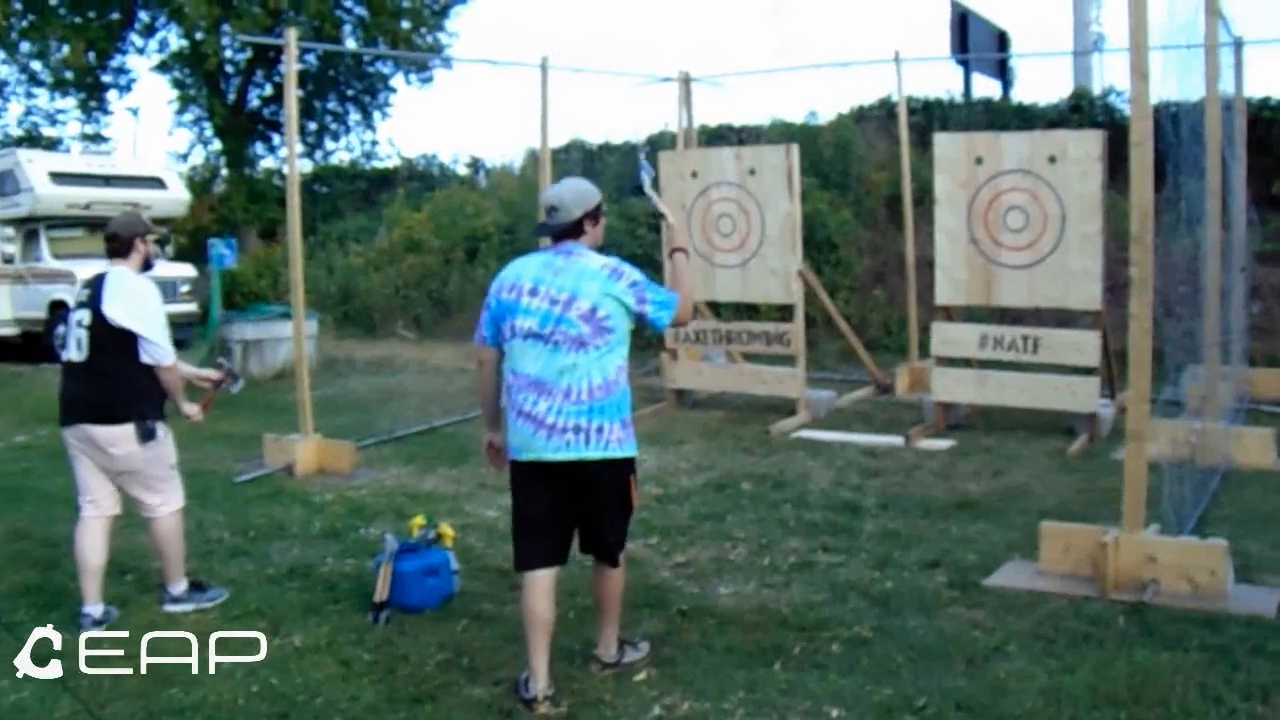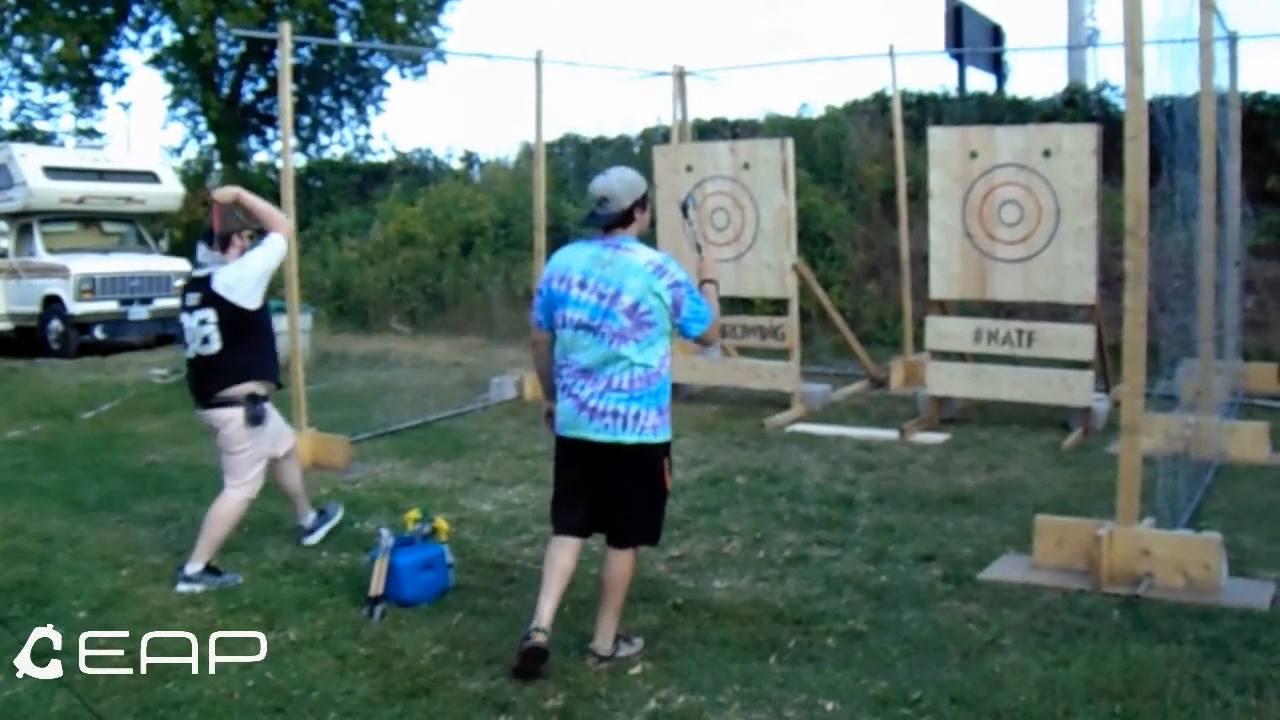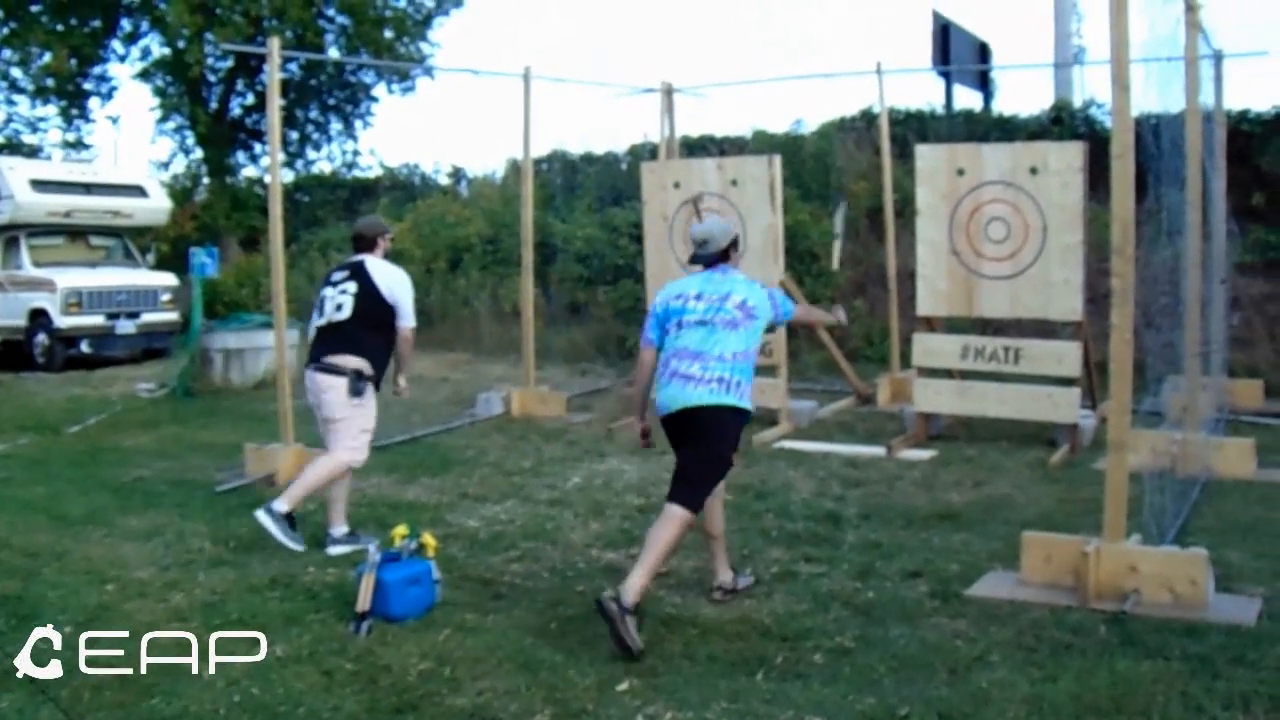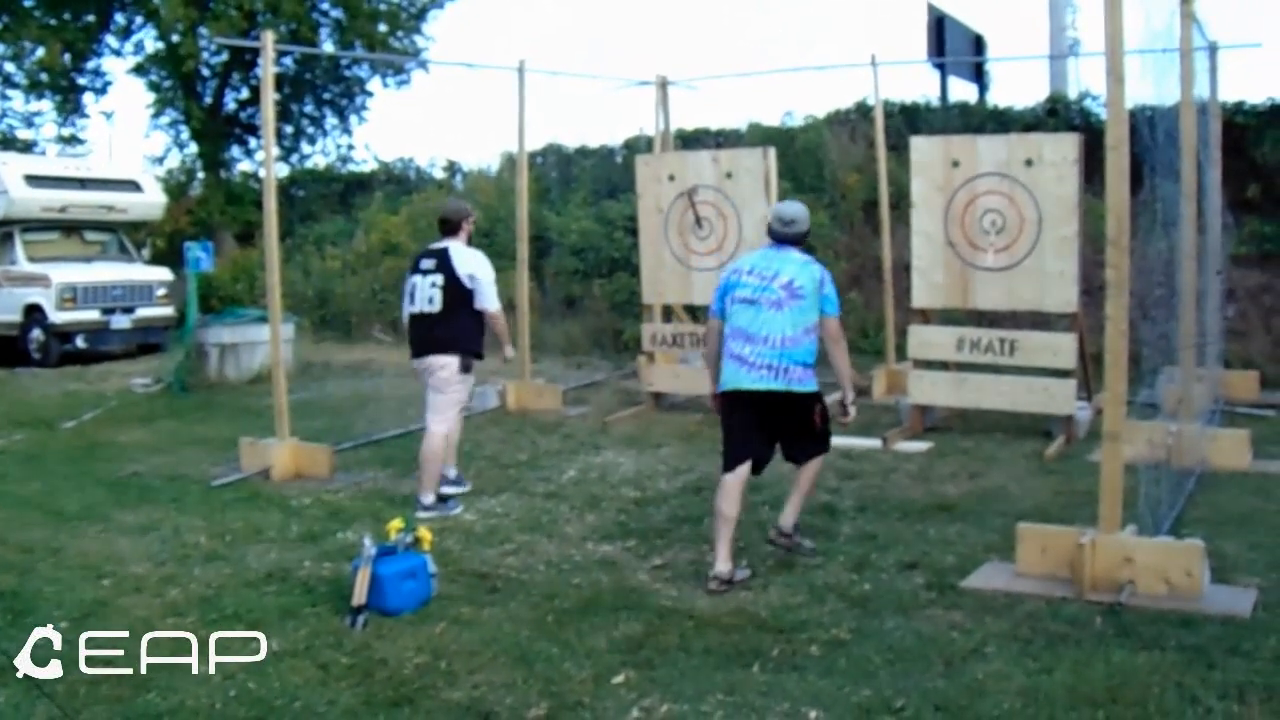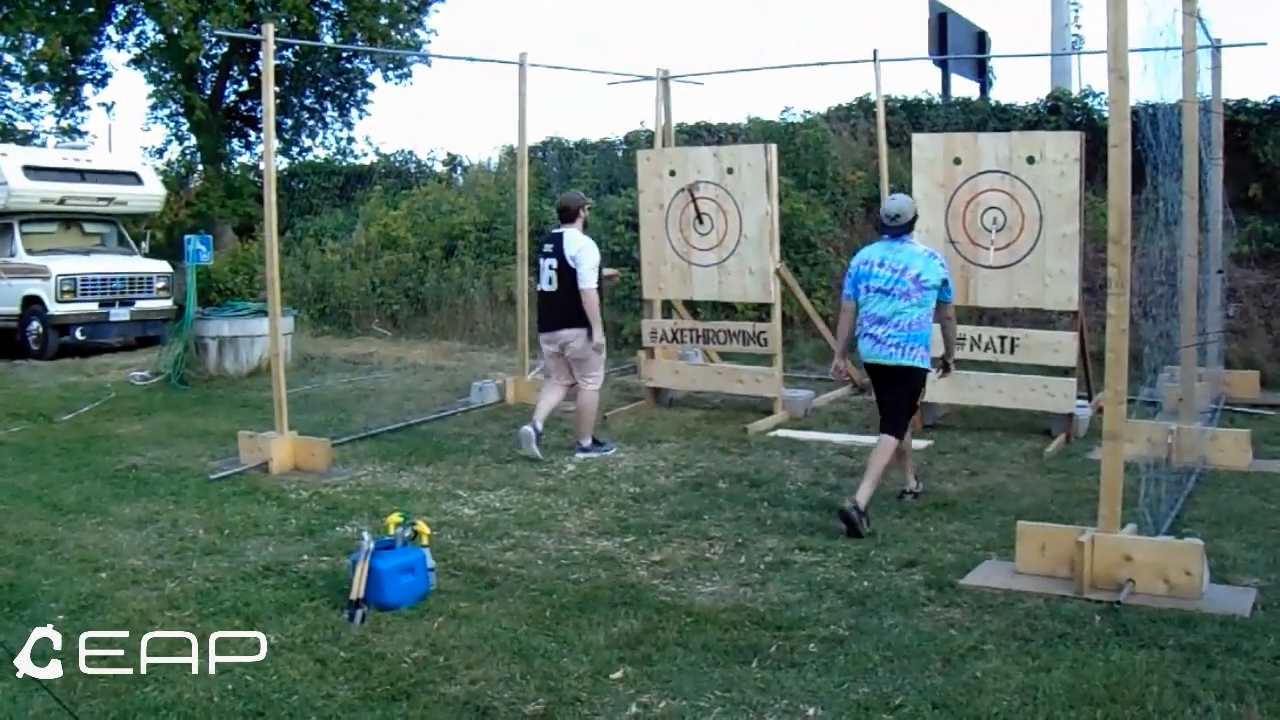
dt=1s
person 1, frame 1
left shoulder: (510, 277)
right shoulder: (616, 277)
left elbow: (487, 361)
right elbow: (681, 311)
left wrist: (492, 426)
right wrist: (678, 253)
left hip: (531, 444)
right hip: (601, 443)
left knee: (539, 562)
right knee: (608, 551)
left ankle: (538, 683)
right ankle: (608, 649)
person 1, frame 2
left shoulder: (562, 262)
right shoulder: (660, 271)
left elbow: (540, 340)
right elbow: (708, 333)
left wrist: (551, 397)
right wrist: (709, 283)
left hip: (575, 423)
right hip: (637, 428)
left knee: (569, 529)
right knee: (623, 539)
left ankle: (540, 626)
right ankle: (605, 642)
person 1, frame 3
left shoulder: (669, 294)
right shoulder: (756, 293)
left elbow: (645, 360)
right elbow: (797, 314)
left wrist: (640, 416)
right wrist: (831, 316)
left hip: (673, 406)
right hip: (719, 406)
left knee: (709, 482)
right knee: (683, 503)
left ankle: (725, 576)
right ankle: (626, 596)
person 1, frame 4
left shoulder: (735, 270)
right shoulder: (814, 273)
left elbow: (713, 332)
right elbow: (833, 337)
left wrist: (715, 383)
right wrist: (848, 393)
left hip: (737, 383)
right hip: (792, 383)
left knee: (735, 469)
right knee: (813, 452)
left ankle: (721, 566)
right ankle: (786, 523)
person 1, frame 5
left shoulder: (863, 258)
right shoulder: (933, 260)
left elbow: (847, 311)
right elbow: (947, 315)
left wrist: (840, 354)
right wrist: (950, 354)
left hip: (872, 354)
right hip: (909, 357)
left knee: (893, 420)
right knee: (893, 430)
left ankle: (909, 482)
right ankle: (859, 502)
person 2, frame 1
left shoulder: (92, 290)
right shoulder: (137, 288)
right elbow: (159, 360)
left wrist: (195, 373)
right wrist: (183, 403)
left hip: (79, 420)
right hip: (126, 422)
left knee: (94, 509)
right knee: (165, 502)
left ankle: (92, 610)
right ankle: (178, 590)
person 2, frame 2
left shoulder: (196, 287)
right shoulder: (239, 277)
right elbow: (283, 229)
right wrist: (239, 196)
left hip: (220, 400)
right hip: (241, 406)
left knee: (284, 449)
right knee: (238, 489)
left ankle: (309, 522)
right ankle: (194, 571)
person 2, frame 3
left shoulder: (334, 275)
right shoulder: (393, 275)
right elbow: (404, 332)
right wrist: (401, 374)
left hip: (318, 372)
right hip: (348, 376)
left knee: (342, 452)
right knee: (346, 454)
left ankle: (339, 532)
right ankle: (278, 509)
person 2, frame 4
left shoulder: (419, 261)
right shoulder: (472, 259)
left elbow: (408, 311)
right elbow: (490, 309)
right wrist: (506, 345)
left hip: (423, 353)
right hip: (453, 355)
left knee: (447, 415)
right knee: (440, 424)
left ankle: (448, 476)
right ankle: (427, 500)
person 2, frame 5
left shoulder: (547, 243)
right shoulder: (583, 244)
right elbow: (587, 290)
left wrist: (598, 274)
right wrist: (598, 329)
left hip: (548, 327)
right hip: (577, 327)
left knee: (556, 383)
right knee: (589, 383)
left ankle: (534, 426)
right ankle: (586, 443)
